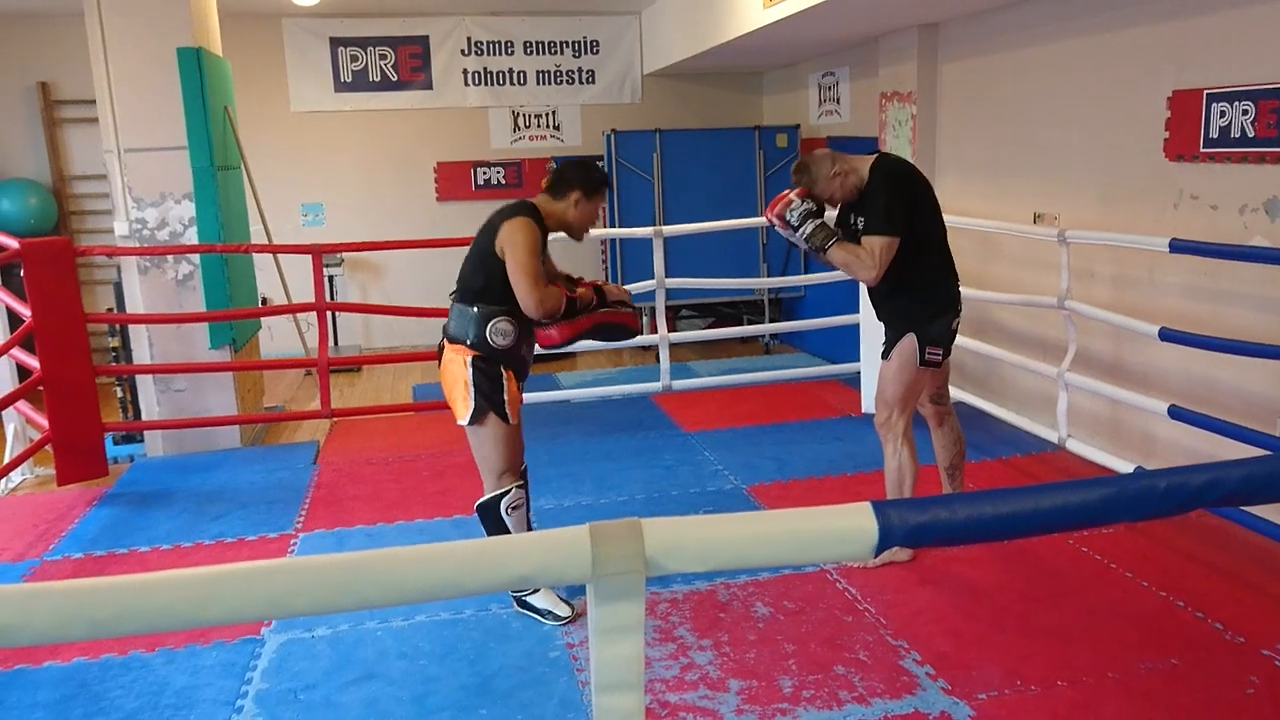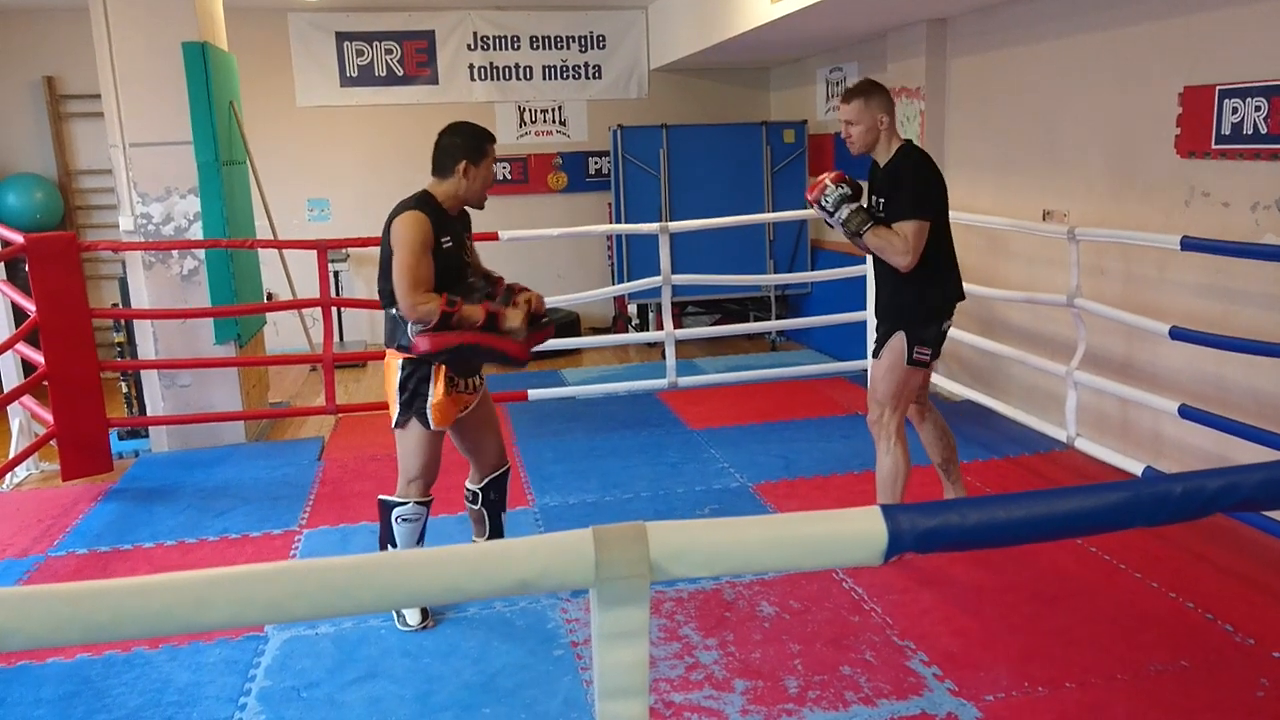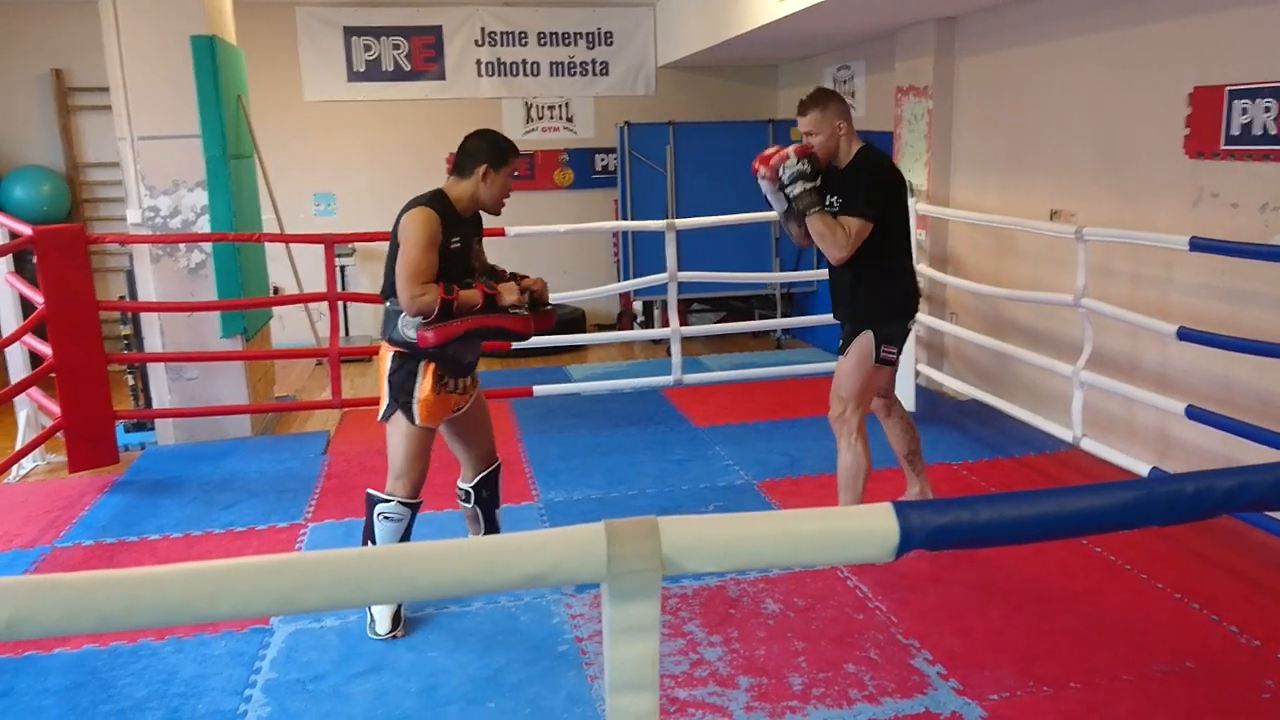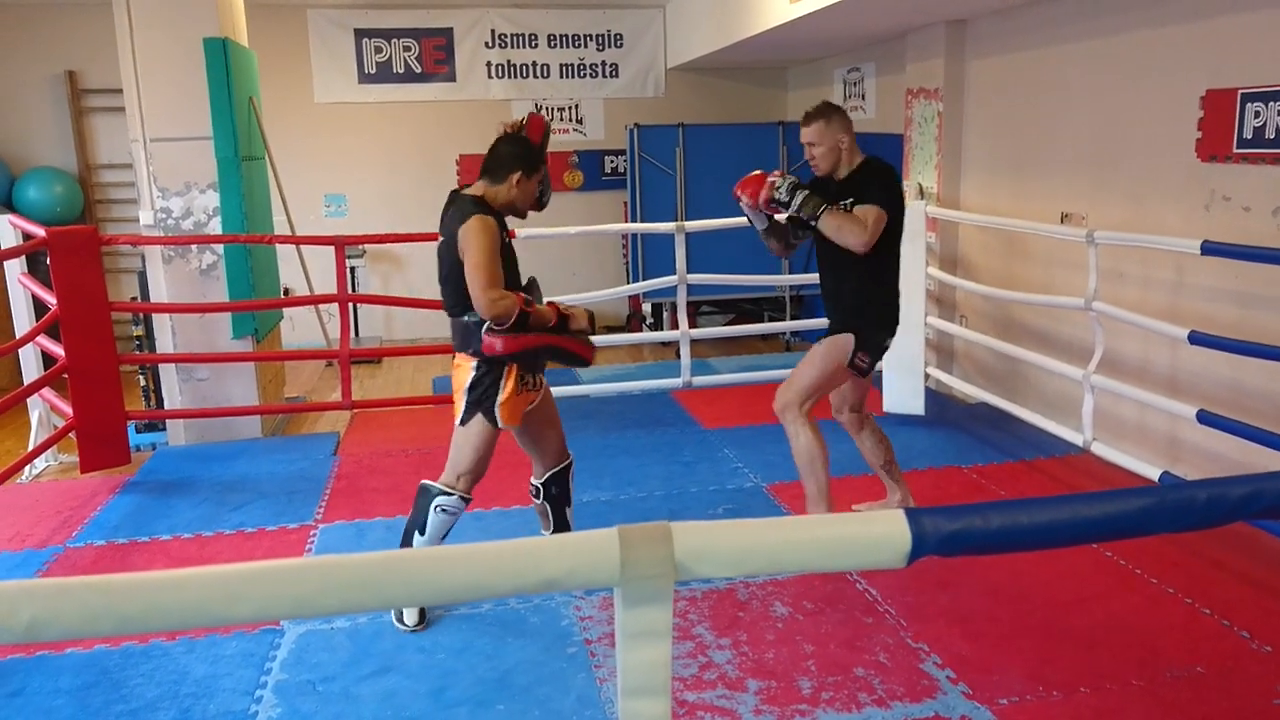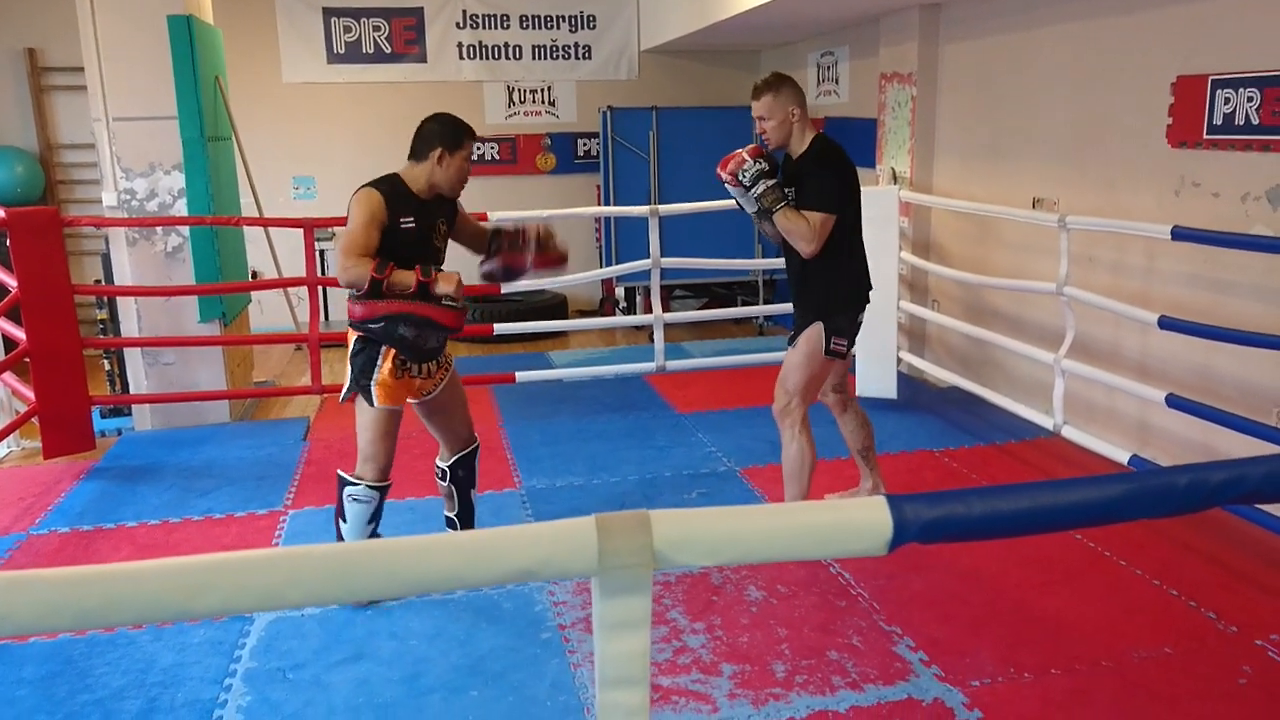
dt=1s
person 1, frame 1
left shoulder: (527, 222)
right shoulder: (521, 226)
left elbow: (548, 279)
right elbow: (537, 303)
left wrist: (594, 293)
right wrist: (593, 297)
left hip: (492, 362)
right hip: (477, 363)
left knee: (513, 467)
right knee: (502, 478)
right ankle: (524, 588)
person 1, frame 2
left shoulder: (458, 218)
right shoulder: (414, 219)
right elbow: (416, 305)
left wrist: (513, 294)
right wrist: (496, 316)
left hip: (461, 368)
right hip: (421, 371)
left knee: (492, 464)
right knee: (416, 484)
person 1, frame 3
left shoulder: (469, 220)
right shoulder: (424, 216)
right elbow: (414, 299)
left wrist: (519, 285)
right wrist: (491, 298)
left hip: (456, 364)
right hip: (415, 366)
left knee: (483, 462)
right knee: (404, 485)
person 1, frame 4
left shoulder: (475, 203)
right shoulder: (478, 223)
left elbow: (534, 201)
right elbow: (493, 305)
left wrist: (525, 148)
right wrist: (560, 318)
left hip: (515, 365)
right hip: (489, 369)
left knee: (555, 461)
right knee: (459, 480)
person 1, frame 5
left shoulder: (441, 204)
right shoulder: (375, 199)
left elbow: (481, 240)
right elbow: (349, 269)
left wrist: (520, 242)
right wrist: (428, 282)
left hip: (430, 348)
right hip: (384, 351)
left knee: (462, 446)
right knee: (373, 469)
person 2, frame 1
left shoulder: (889, 183)
right shoulder: (860, 187)
left elbow: (869, 269)
right elbow: (846, 256)
left wrist: (816, 230)
right wrist: (806, 234)
left hip: (923, 313)
right hip: (918, 311)
left knee: (891, 419)
right knee: (936, 409)
person 2, frame 2
left shoulder: (914, 170)
right shoulder: (881, 170)
left elbow: (904, 254)
left wrist: (852, 213)
right wrist: (842, 220)
left hip: (918, 311)
right hip: (906, 309)
left knee: (883, 419)
right knee: (915, 407)
right ankle: (956, 498)
person 2, frame 3
left shoulder: (873, 172)
right shoulder: (833, 173)
left elbow: (838, 249)
right elbow: (806, 237)
left wrist: (802, 191)
right wrist: (781, 197)
left hip: (881, 310)
right hip: (866, 307)
left knee: (844, 415)
right knee: (882, 402)
right ankle: (920, 492)
person 2, frame 4
left shoulder: (878, 178)
right shoulder: (822, 187)
left elbow: (859, 237)
right elbow: (784, 246)
left wrist: (803, 202)
right wrist: (762, 219)
left hip: (866, 319)
right hip: (850, 318)
left knee: (789, 405)
right knee: (850, 413)
right ankle: (899, 497)
person 2, frame 5
left shoulder: (826, 162)
right shoulder: (793, 163)
left elbow: (809, 242)
right elbow: (783, 235)
left wrist: (767, 189)
right wrist: (750, 200)
left hip: (833, 302)
right hip: (820, 300)
left knee: (788, 407)
right knee: (835, 395)
right ankle: (872, 486)
